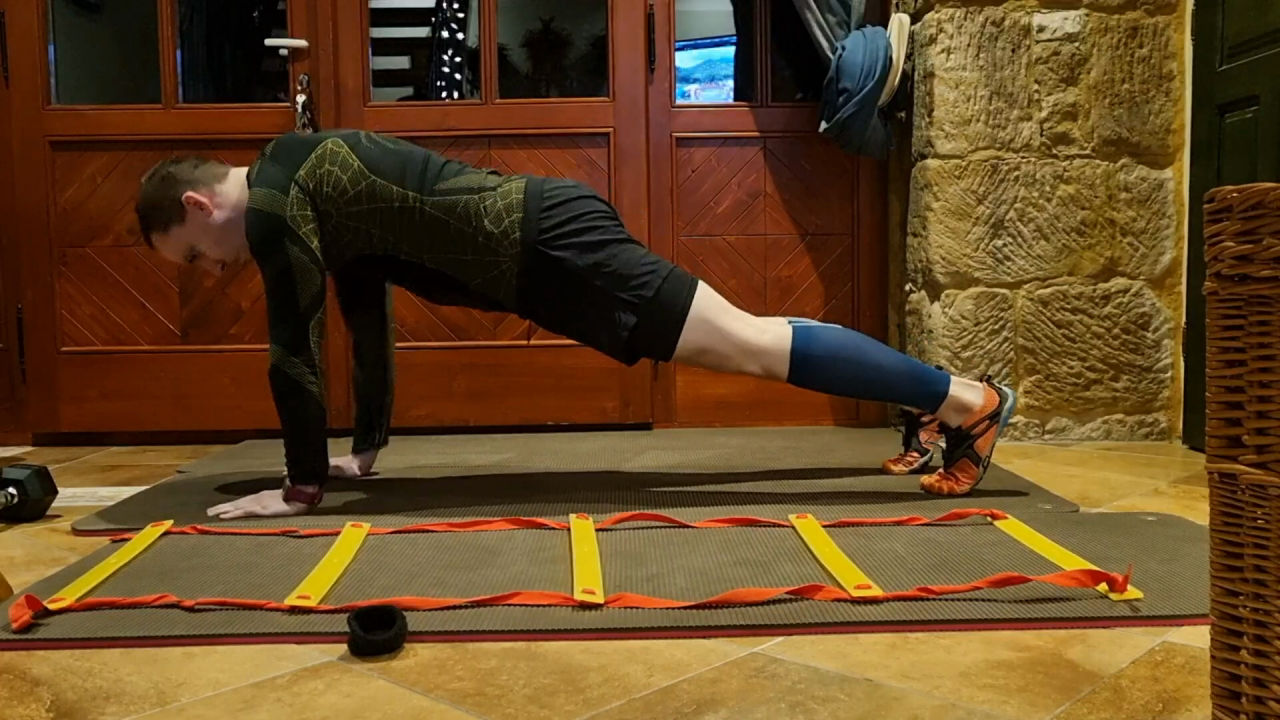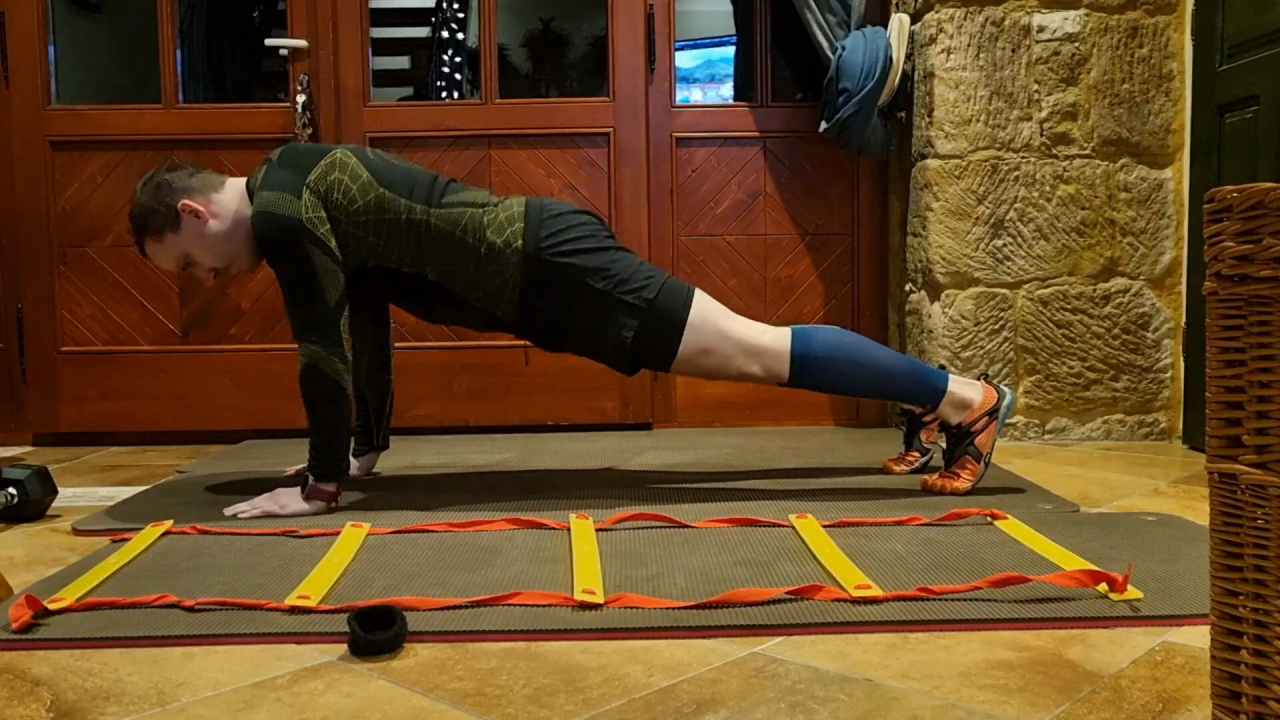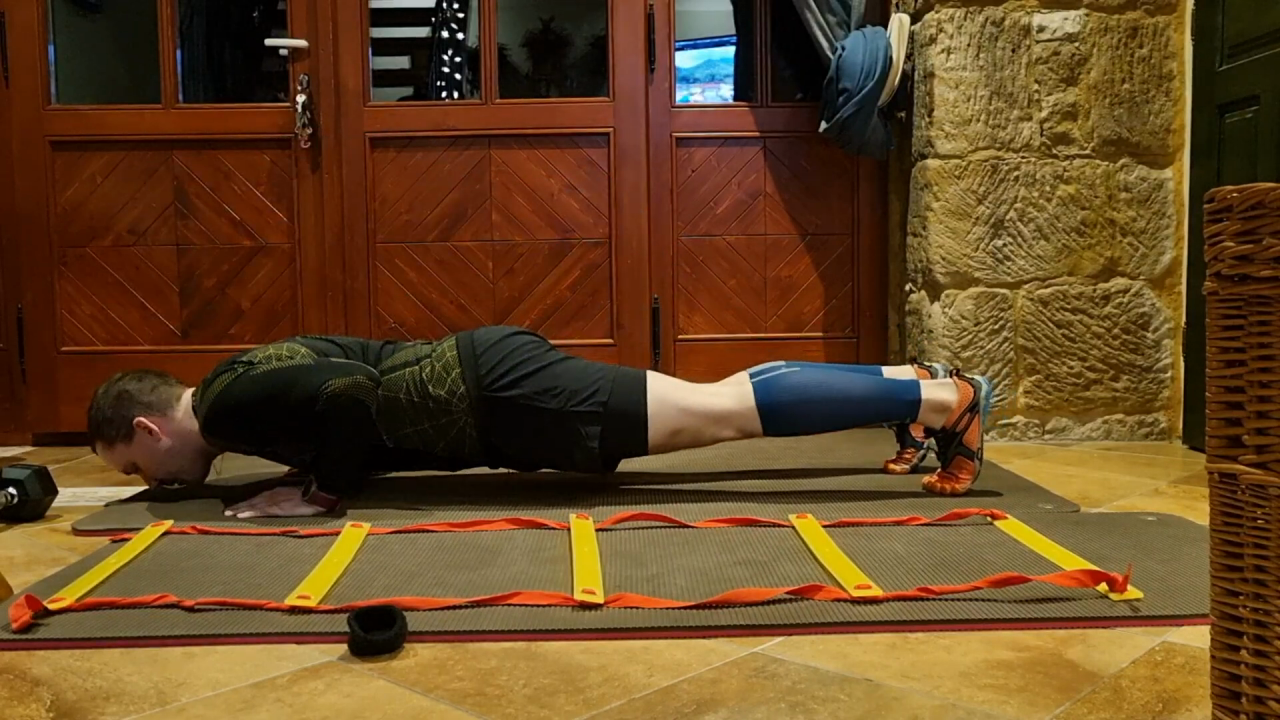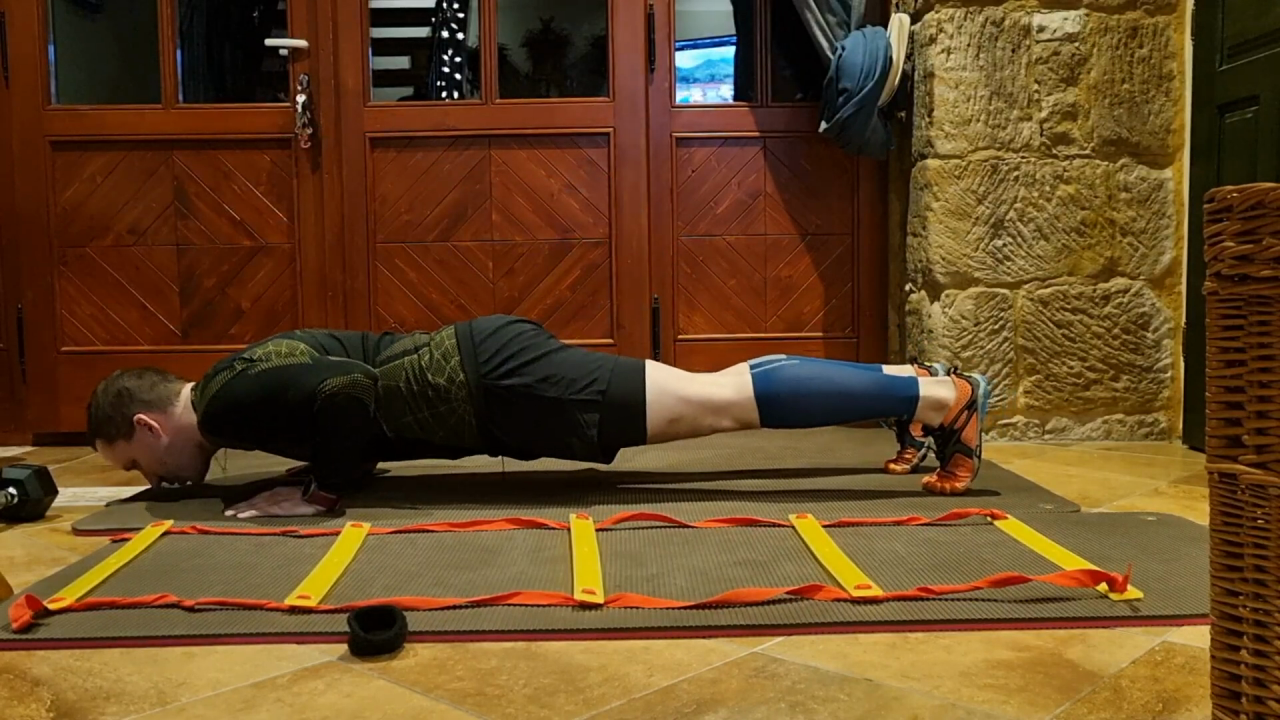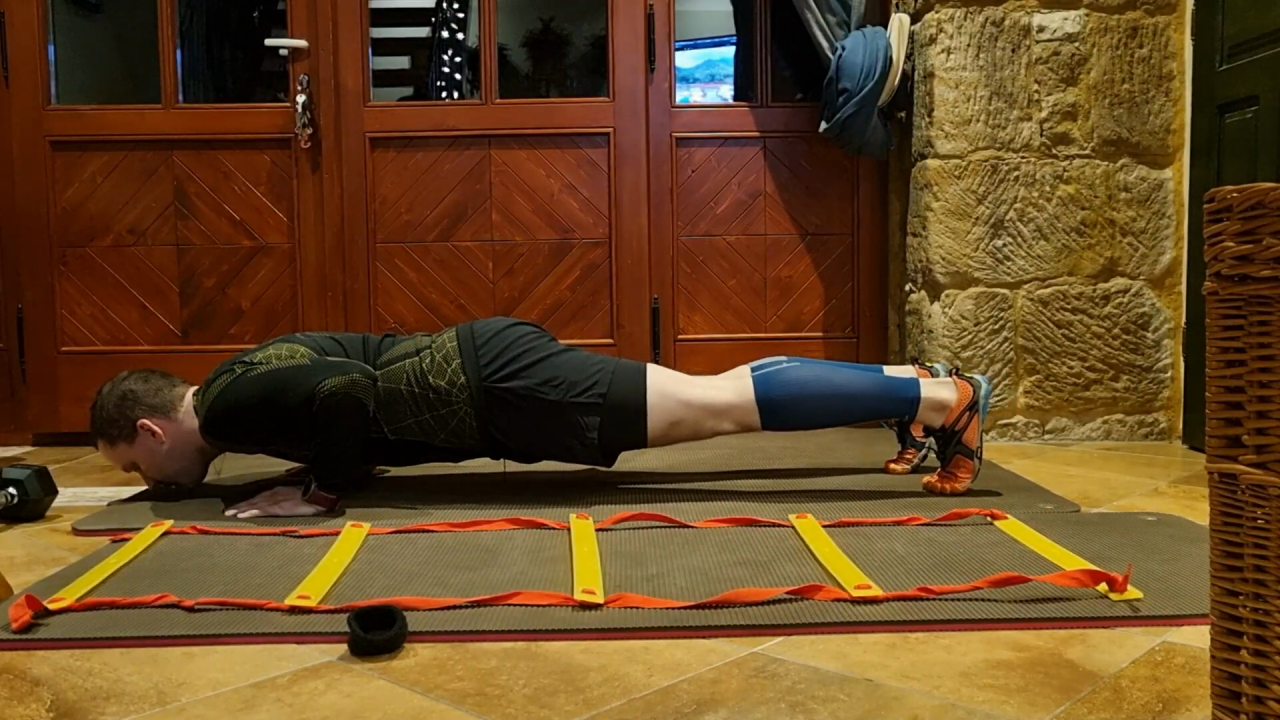
dt=1s
person 1, frame 1
left shoulder: (272, 204)
right shoulder: (309, 177)
left elbow: (293, 351)
right elbow: (365, 311)
left wrist: (300, 486)
right wrist: (365, 448)
left hip: (543, 246)
right hip: (541, 221)
left knee: (750, 347)
right knee: (744, 337)
left ankle: (965, 400)
right ankle: (929, 396)
person 1, frame 2
left shoulder: (278, 210)
right shoulder: (303, 190)
left elbow: (324, 350)
right elbow: (365, 320)
left wrist: (321, 482)
right wrist: (366, 447)
left hip: (542, 266)
right hip: (537, 255)
left knee: (752, 353)
right knee: (750, 352)
left ankle: (964, 399)
right ankle: (931, 403)
person 1, frame 3
left shoulder: (227, 402)
right shoulder: (246, 382)
left elbow: (348, 386)
left wrist: (322, 489)
right wrist: (329, 463)
left hip: (492, 393)
right hip: (484, 373)
left knee: (721, 415)
right knee: (717, 400)
left ankle: (943, 397)
right ankle: (911, 385)
person 1, frame 4
left shoulder: (229, 397)
right shoulder: (247, 377)
left elbow: (349, 388)
left wrist: (324, 490)
right wrist: (323, 462)
left hip: (494, 380)
right hip: (485, 365)
left knee: (718, 404)
right knee: (718, 397)
left ankle: (940, 395)
right ankle: (912, 387)
person 1, frame 5
left shoulder: (229, 402)
right shoulder: (248, 380)
left elbow: (350, 389)
left wrist: (321, 491)
right wrist: (320, 462)
left hip: (493, 384)
right hip: (489, 367)
left knee: (716, 409)
right knee: (716, 398)
left ankle: (942, 399)
right ankle: (911, 385)
